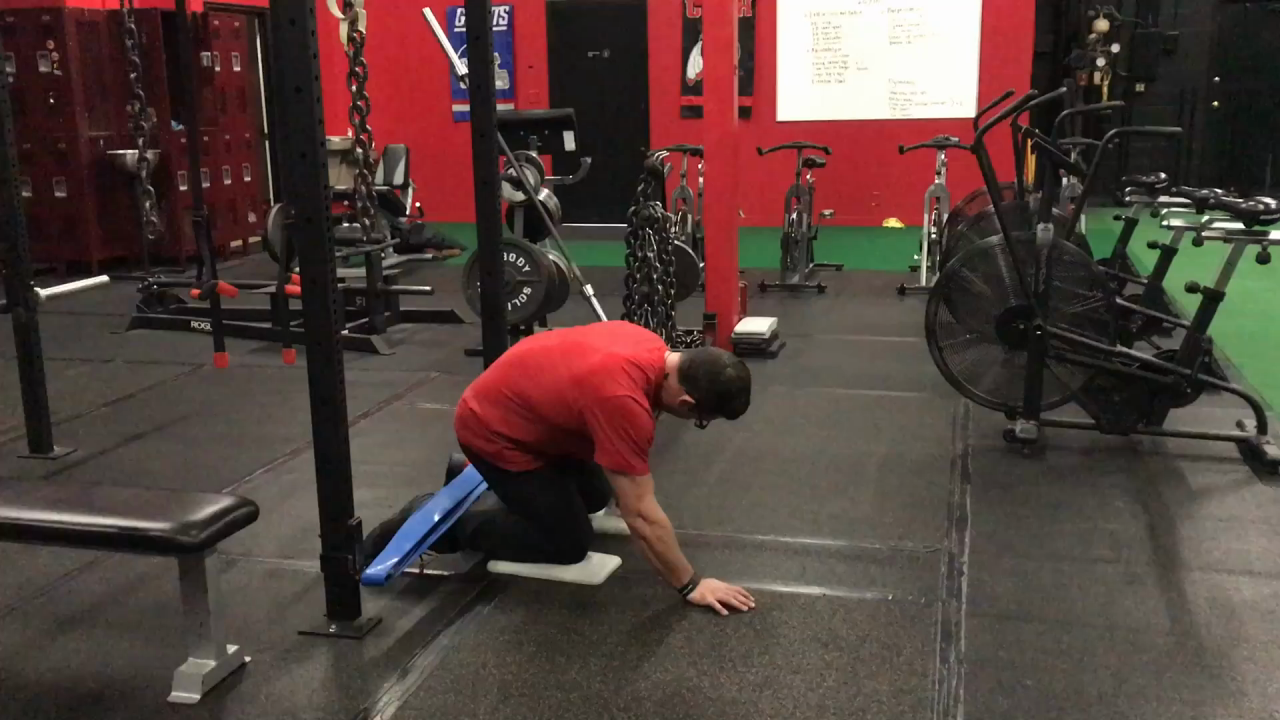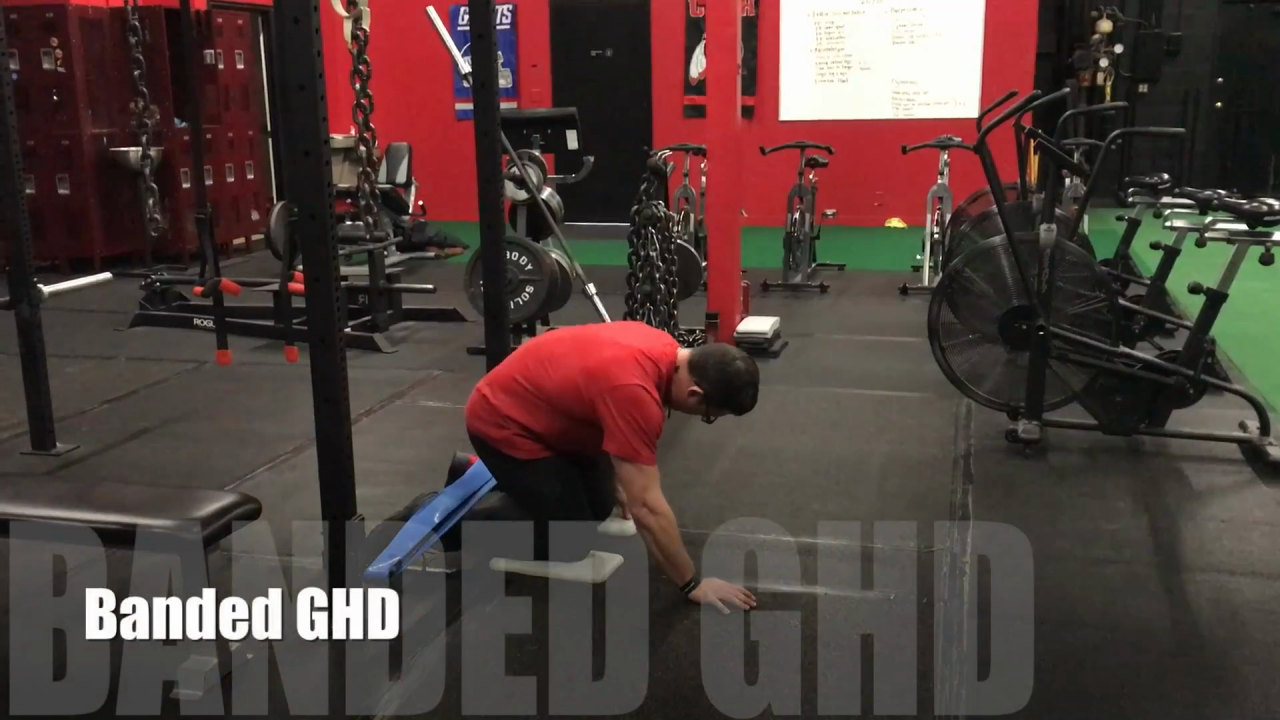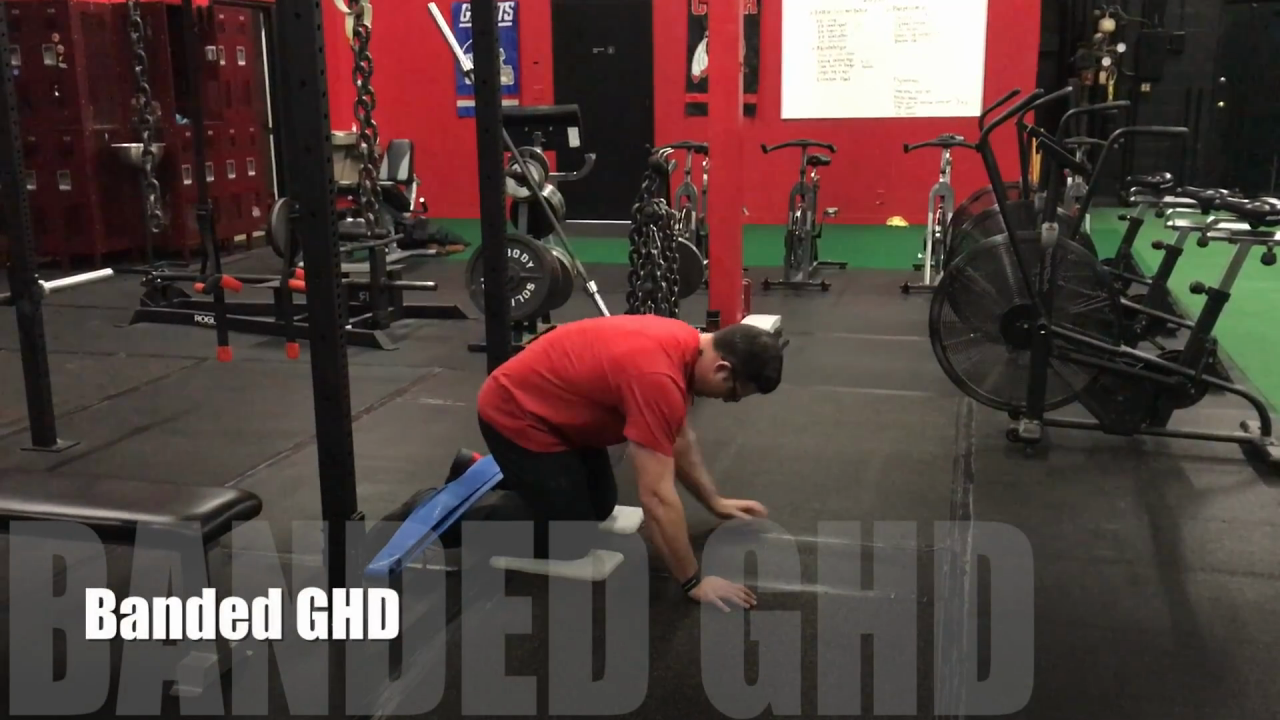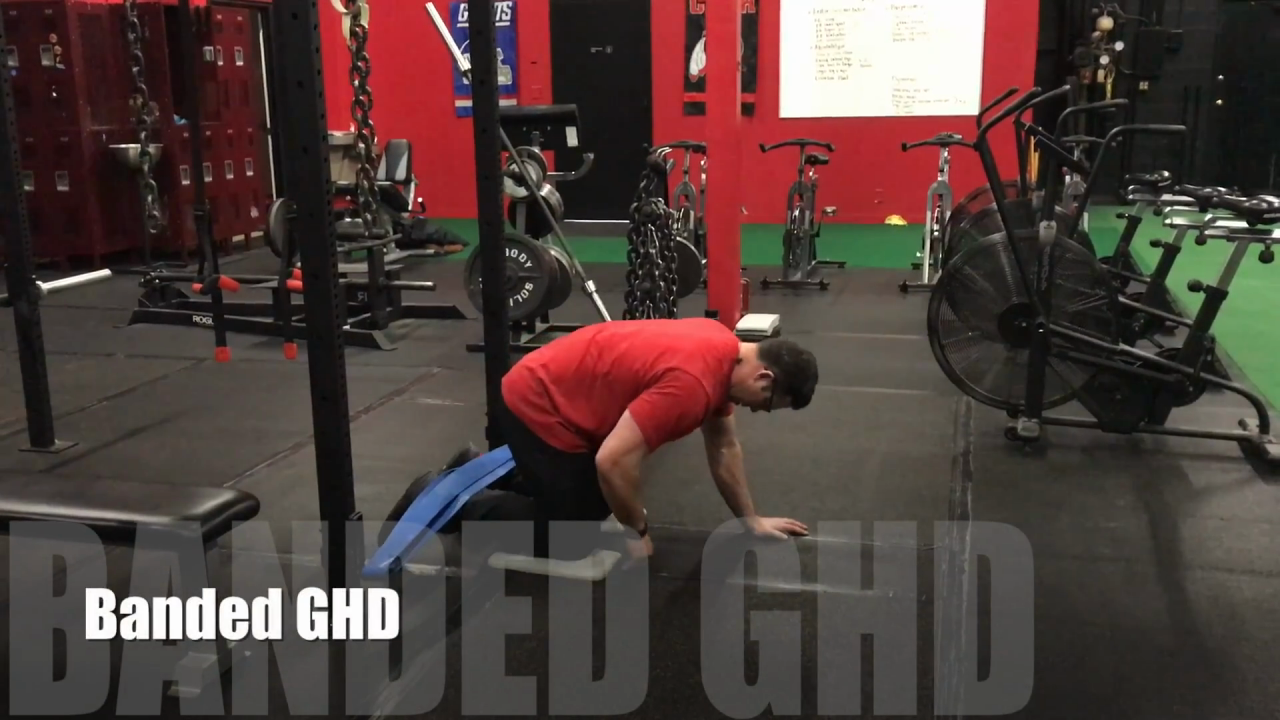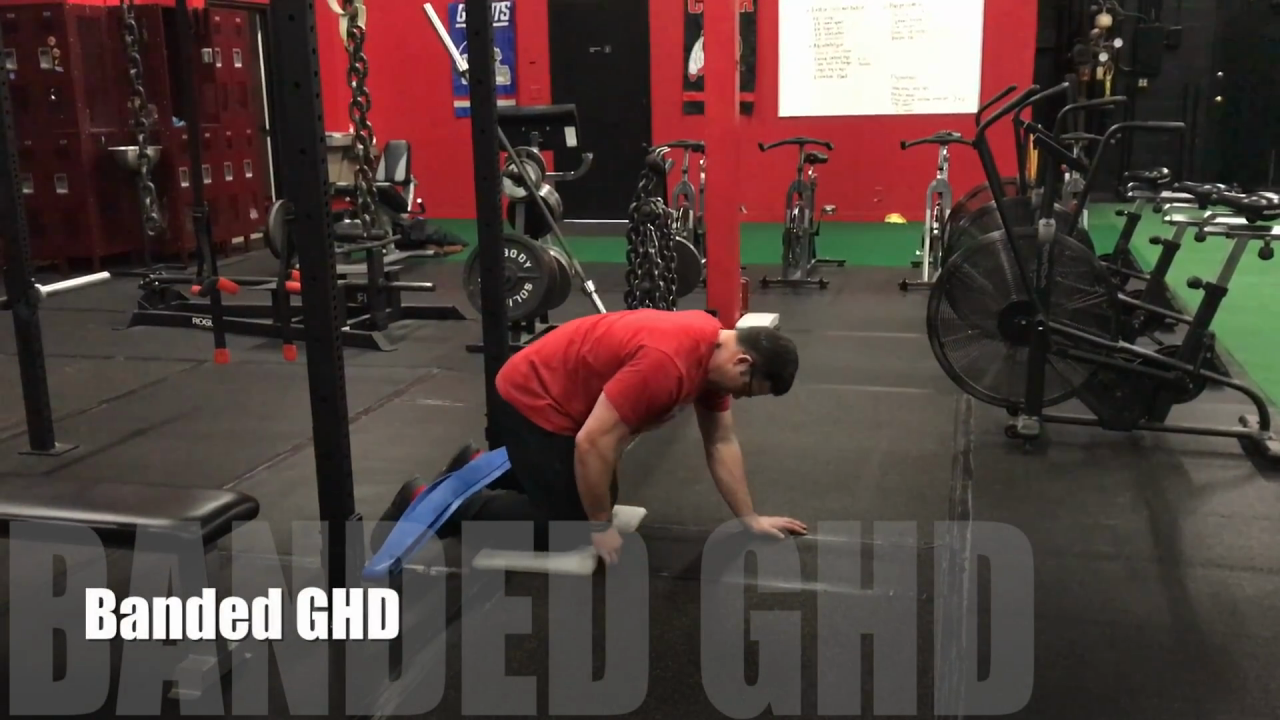
dt=0.4s
person 1, frame 1
left shoulder: (648, 347)
right shoulder: (623, 400)
right elbow: (640, 513)
right wrist: (690, 584)
left hip: (513, 405)
right hip: (493, 431)
left knee: (598, 496)
right knee: (568, 545)
left ankle: (482, 481)
right ankle: (457, 527)
person 1, frame 2
left shoulder: (663, 350)
right shoulder: (634, 390)
right elbow: (646, 506)
left wrist: (617, 487)
right wrist: (693, 584)
left hip: (540, 411)
right hip: (503, 424)
left knee: (600, 508)
person 1, frame 3
left shoulder: (688, 347)
right shoulder: (660, 380)
left elbow: (680, 438)
right elbow: (658, 495)
left wrist: (715, 501)
right wrist: (695, 582)
left hip: (553, 405)
right hip: (516, 415)
left knee: (600, 508)
person 1, frame 4
left shoulder: (717, 350)
right shoulder: (692, 382)
left elbow: (724, 445)
right elbow: (613, 459)
left wrist: (750, 519)
right wrist: (639, 531)
left hip: (563, 393)
right hip: (540, 405)
left knee: (595, 506)
right ankle: (458, 507)
person 1, frame 5
left shoulder: (717, 351)
right shoulder: (668, 364)
left elbow: (722, 442)
right elbow: (593, 442)
left wrist: (751, 519)
right wrist: (600, 528)
left hip: (573, 394)
right hip: (532, 397)
left knee: (594, 499)
right knee: (564, 525)
